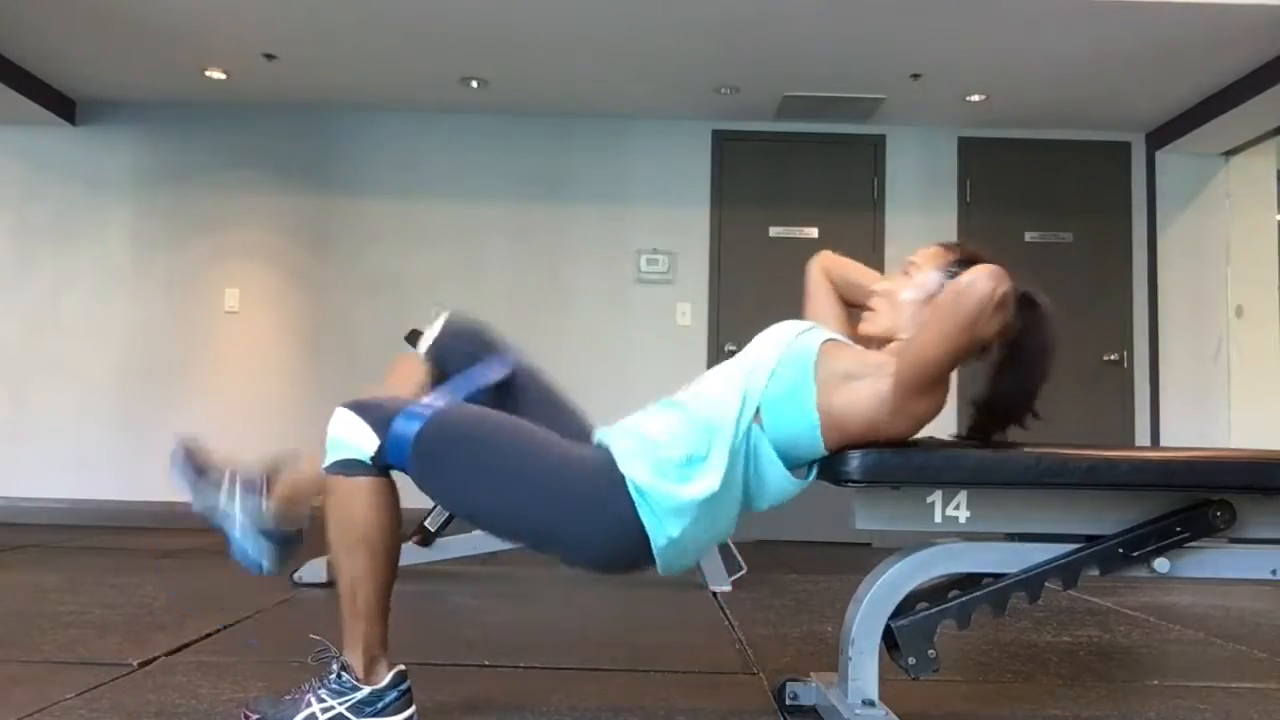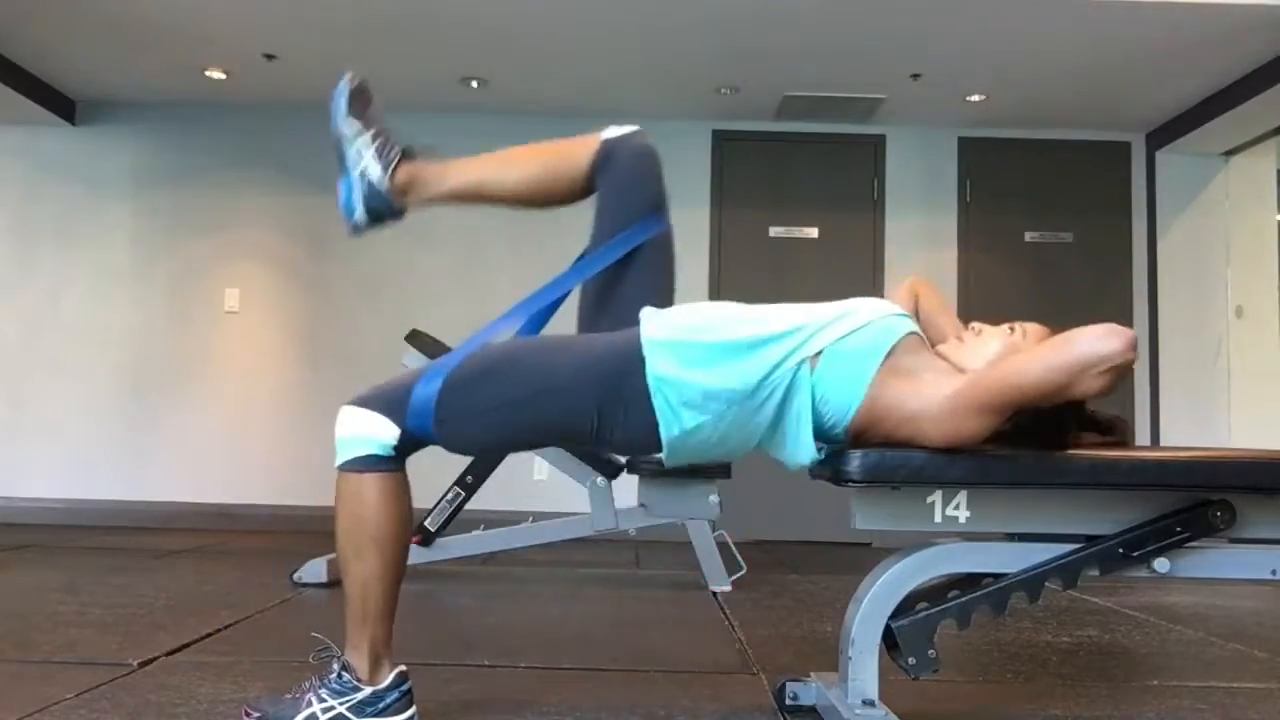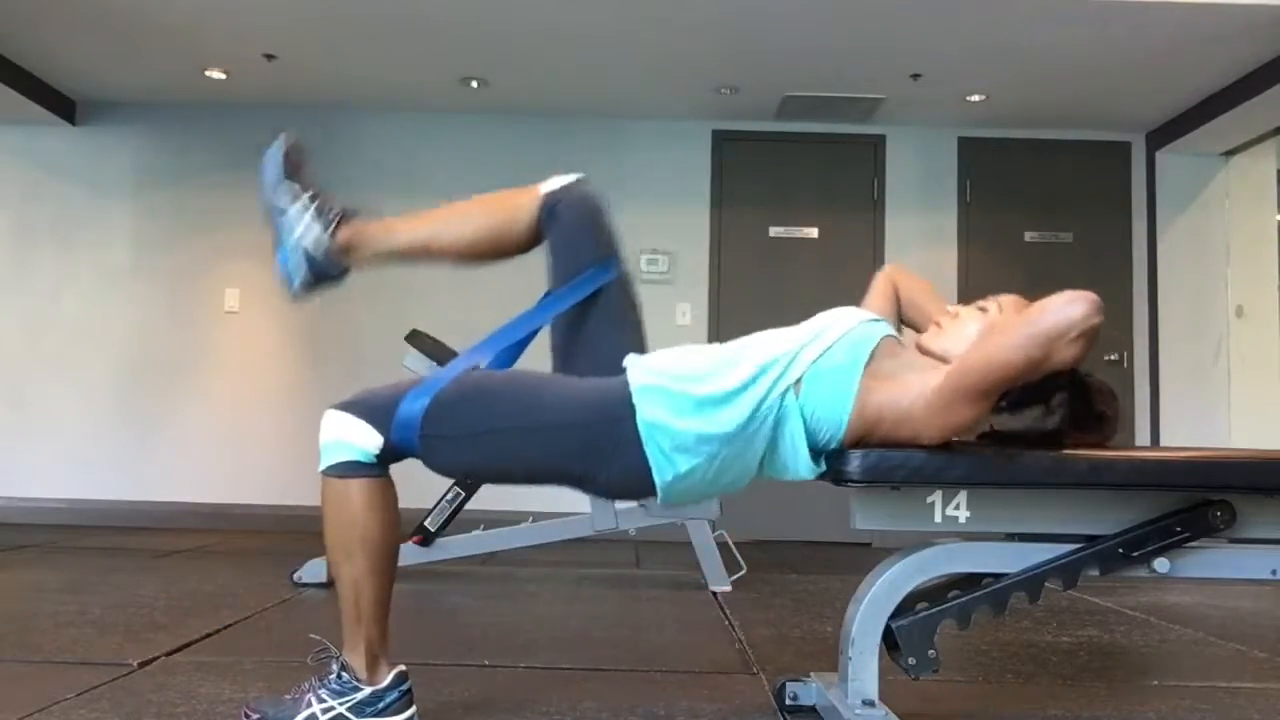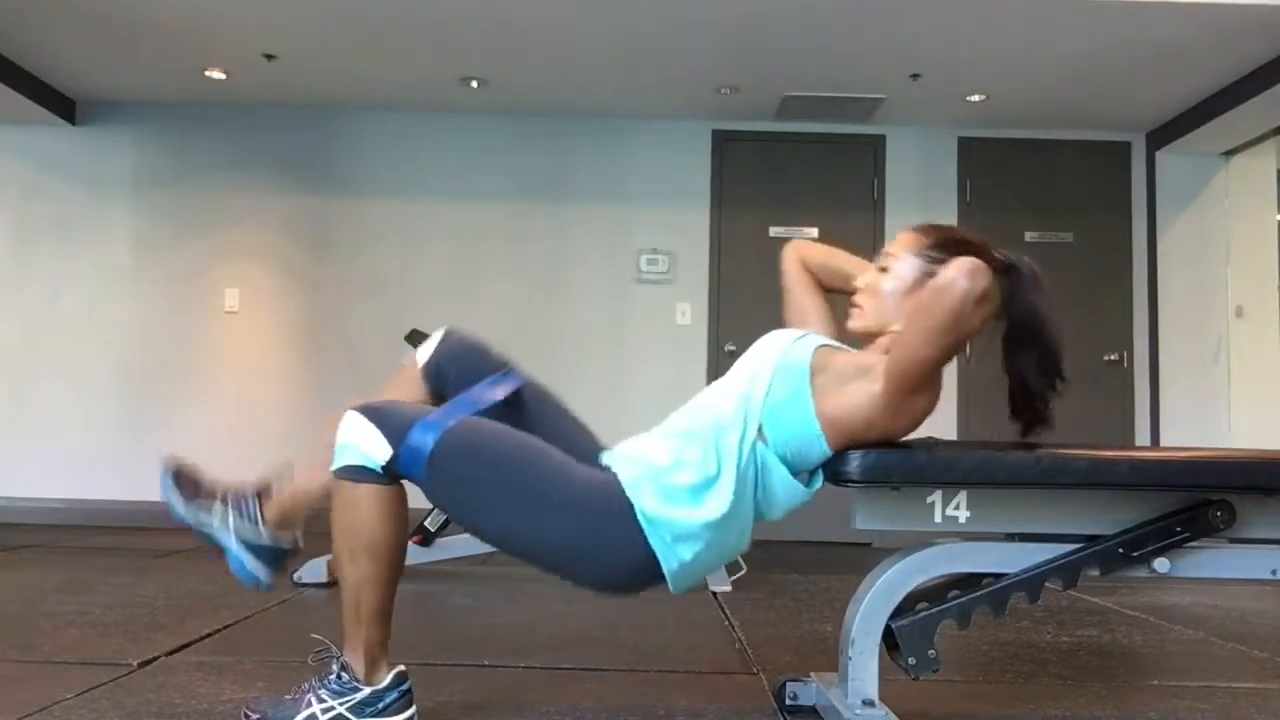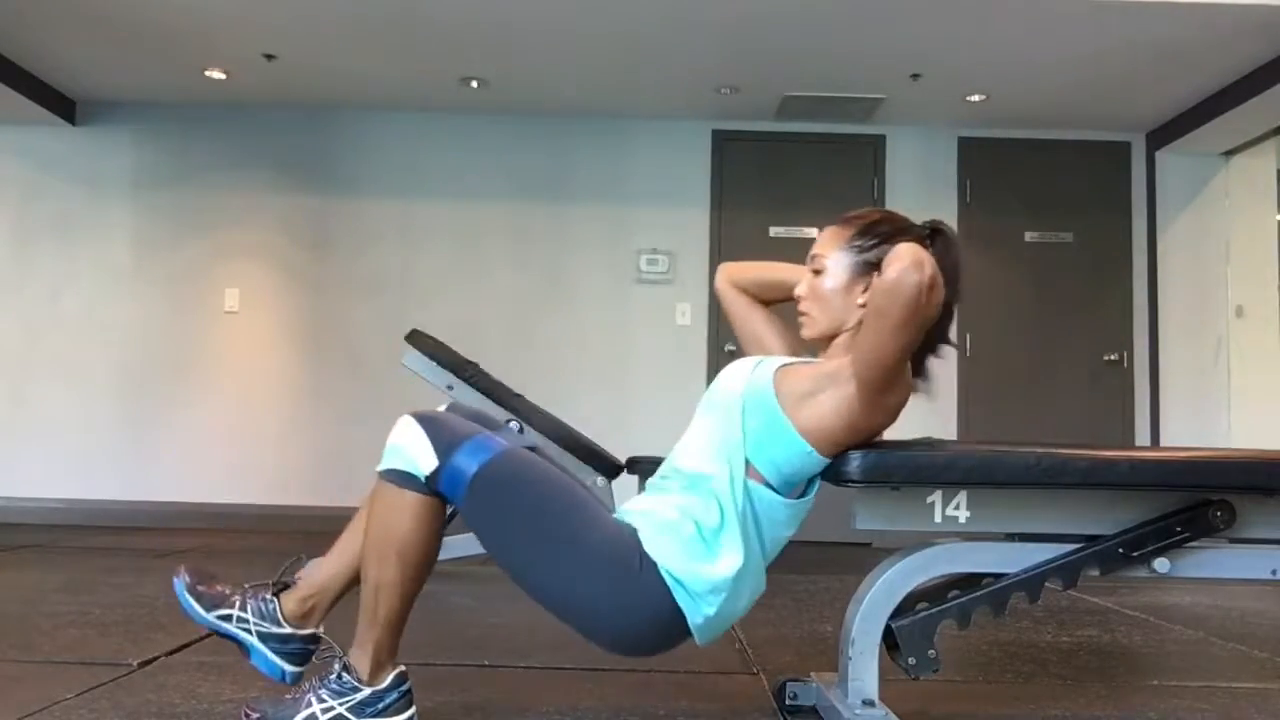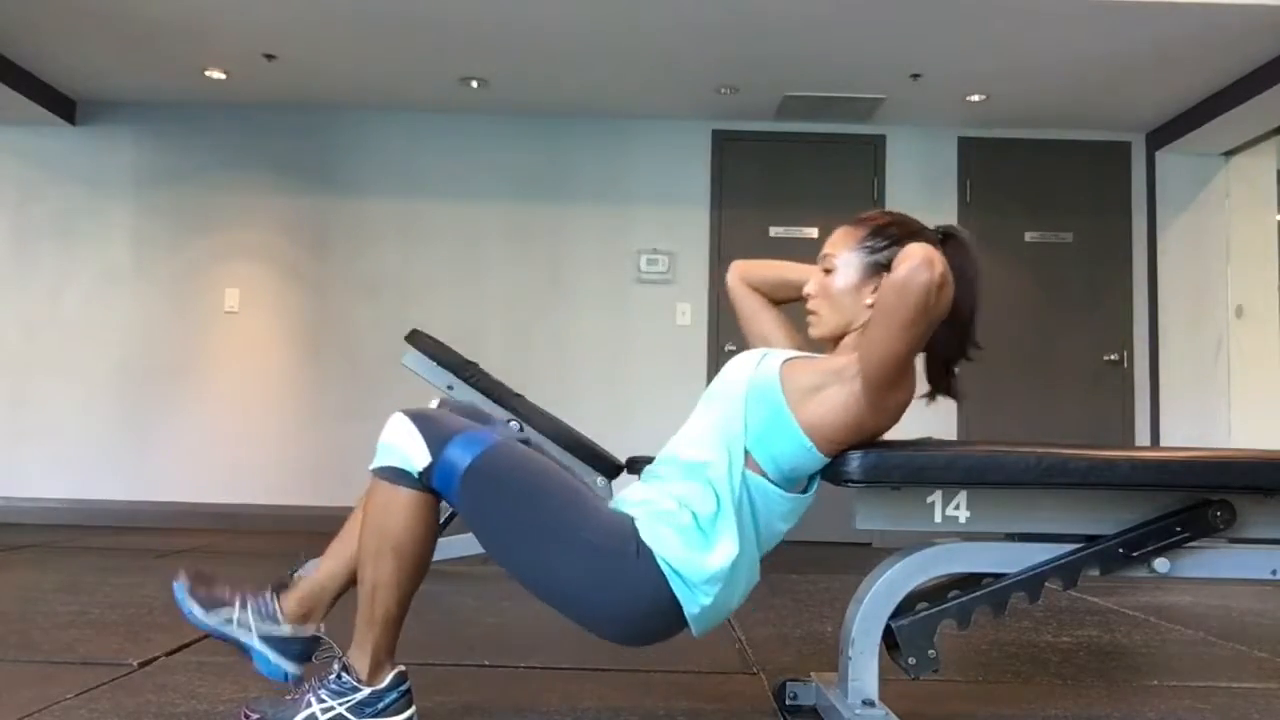
dt=0.4s
person 1, frame 1
left shoulder: (899, 391)
right shoulder: (851, 359)
left elbow: (991, 286)
right elbow: (822, 263)
left wrist: (933, 290)
right wrist: (886, 296)
left hip: (626, 499)
right hip: (615, 463)
left knee: (361, 428)
right knee: (448, 342)
right ankle: (275, 508)
person 1, frame 2
left shoulder: (957, 406)
right shoulder: (937, 366)
left elbow: (1111, 344)
right elbow: (912, 288)
left wrist: (987, 356)
right wrist: (956, 332)
left hip: (642, 384)
right hip: (651, 351)
left knee: (371, 423)
right knee: (626, 155)
right ankle: (398, 181)
person 1, frame 3
left shoulder: (943, 403)
right shoulder: (896, 348)
left elbow: (1080, 312)
right elbow: (893, 273)
left wrist: (1002, 331)
right wrist: (945, 308)
left hip: (636, 428)
right hip: (637, 391)
left knee: (354, 431)
right knee: (569, 204)
right ankle: (338, 245)
person 1, frame 4
left shoulder: (895, 388)
right shoulder: (834, 358)
left elbow: (969, 280)
right elbow: (797, 255)
left wrist: (930, 279)
right wrist: (878, 273)
left hip: (634, 529)
right hip: (626, 487)
left knee: (371, 433)
right knee: (447, 361)
right ankle: (270, 522)
person 1, frame 5
left shoulder: (861, 387)
right shoulder: (800, 369)
left elbow: (913, 271)
right elbow: (730, 278)
left wrist: (902, 268)
right wrist: (820, 273)
left hip: (651, 587)
right hip: (642, 553)
left knee: (425, 442)
right knee: (433, 449)
right ankle: (291, 616)
person 1, frame 6
left shoulder: (867, 387)
right shoulder: (814, 368)
left elbow: (928, 268)
right elbow: (740, 273)
left wrist: (868, 278)
right wrist: (830, 279)
left hip: (646, 573)
right hip: (630, 534)
left knee: (415, 438)
right knee: (432, 436)
right ankle: (290, 621)
